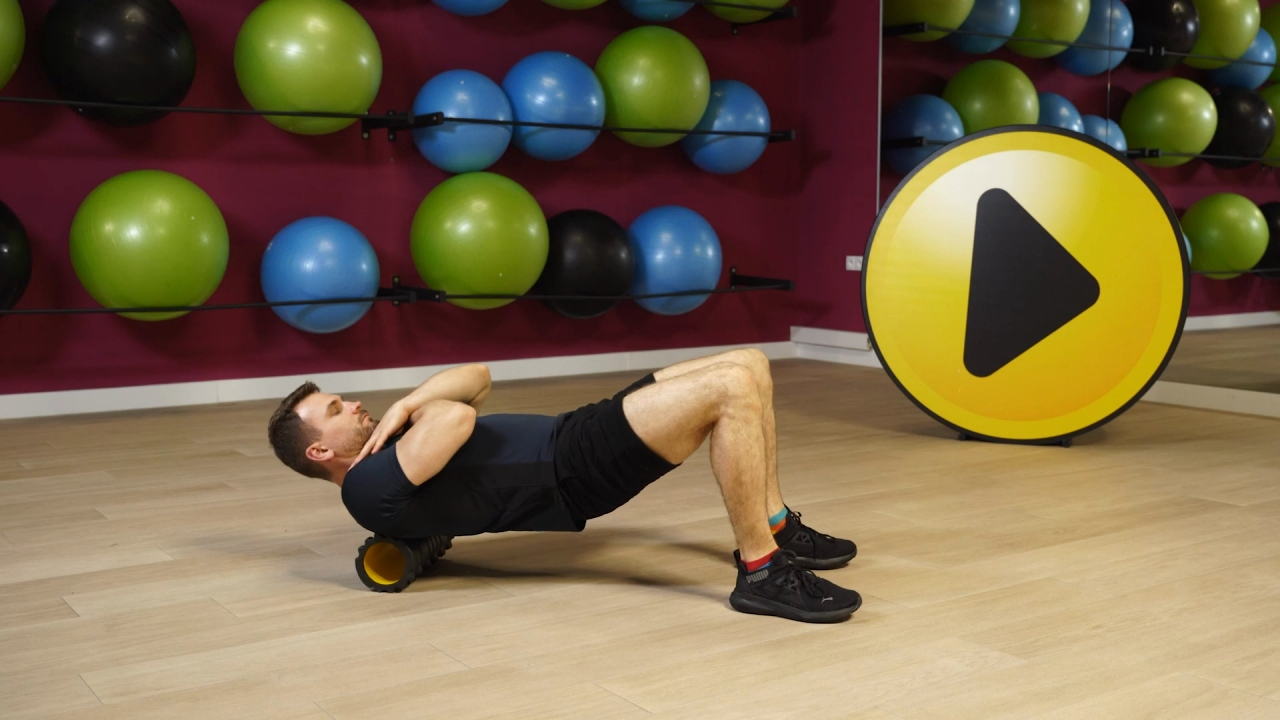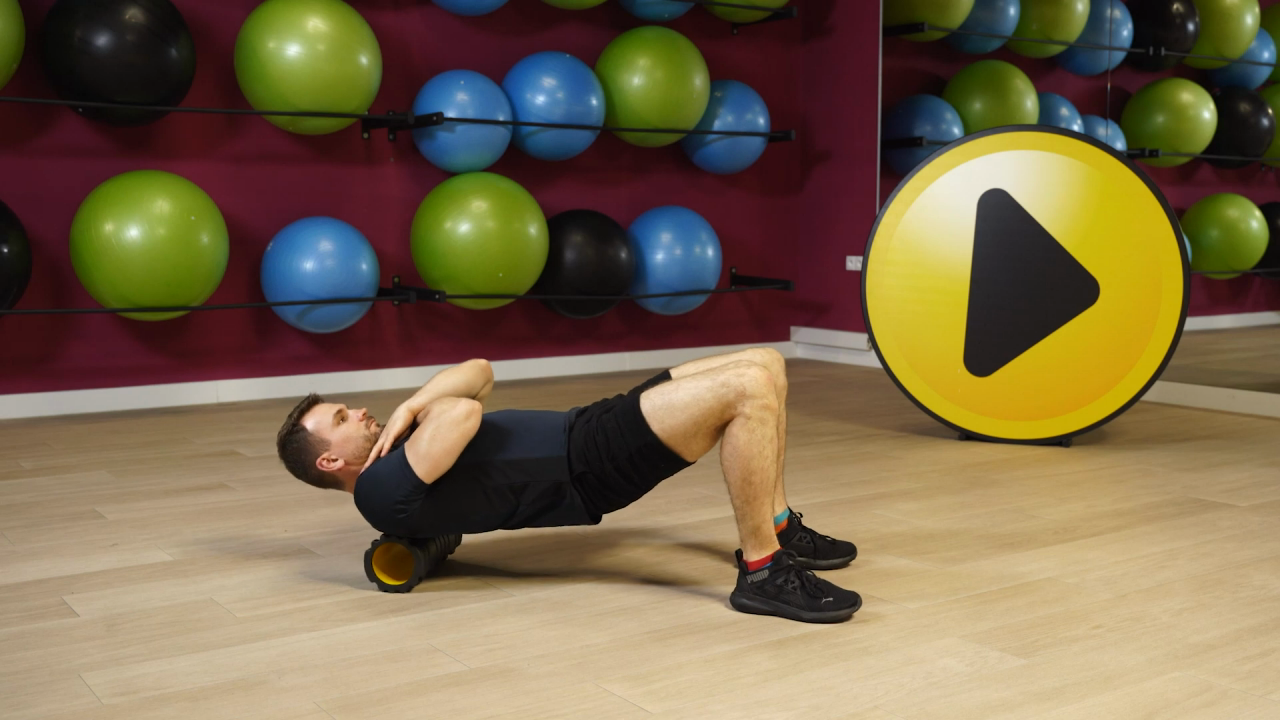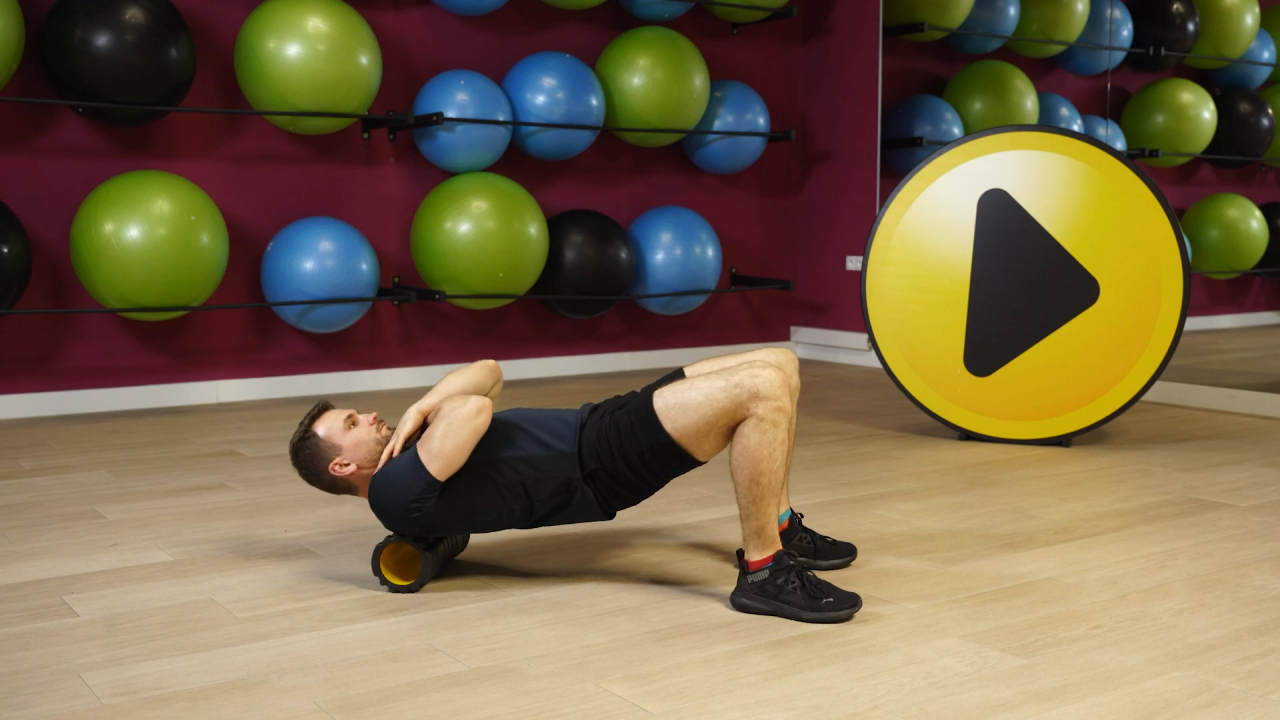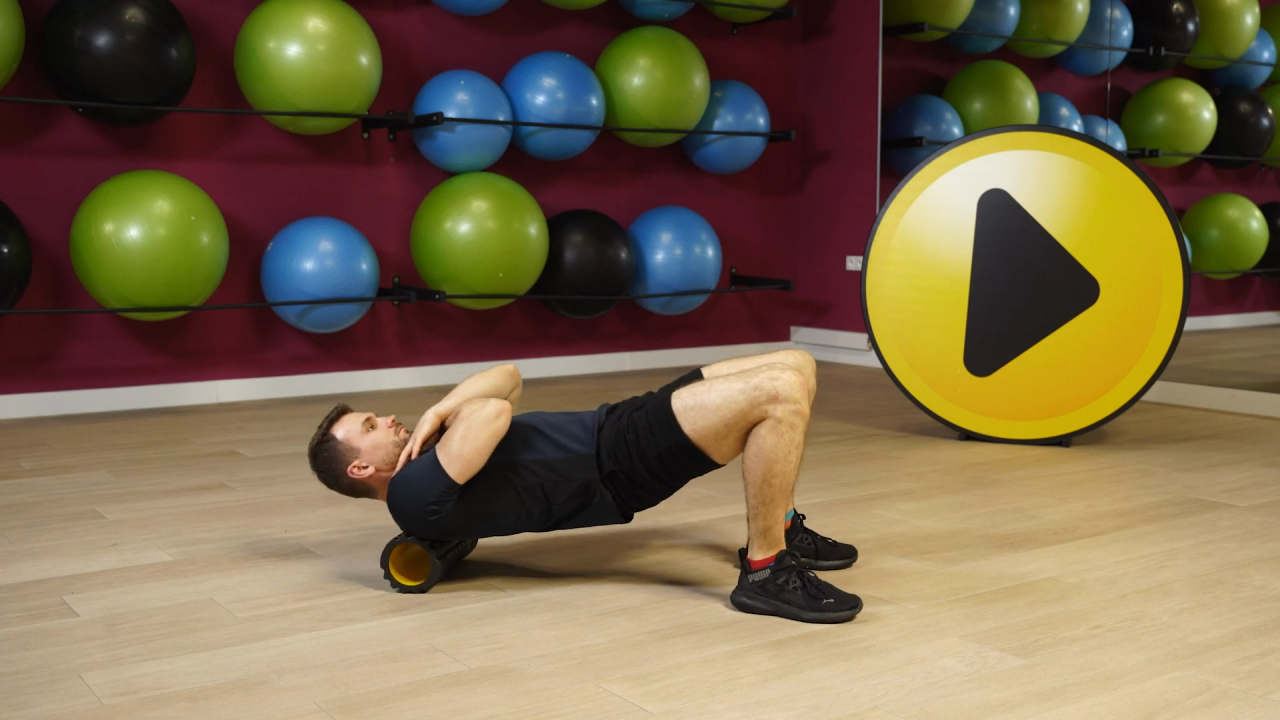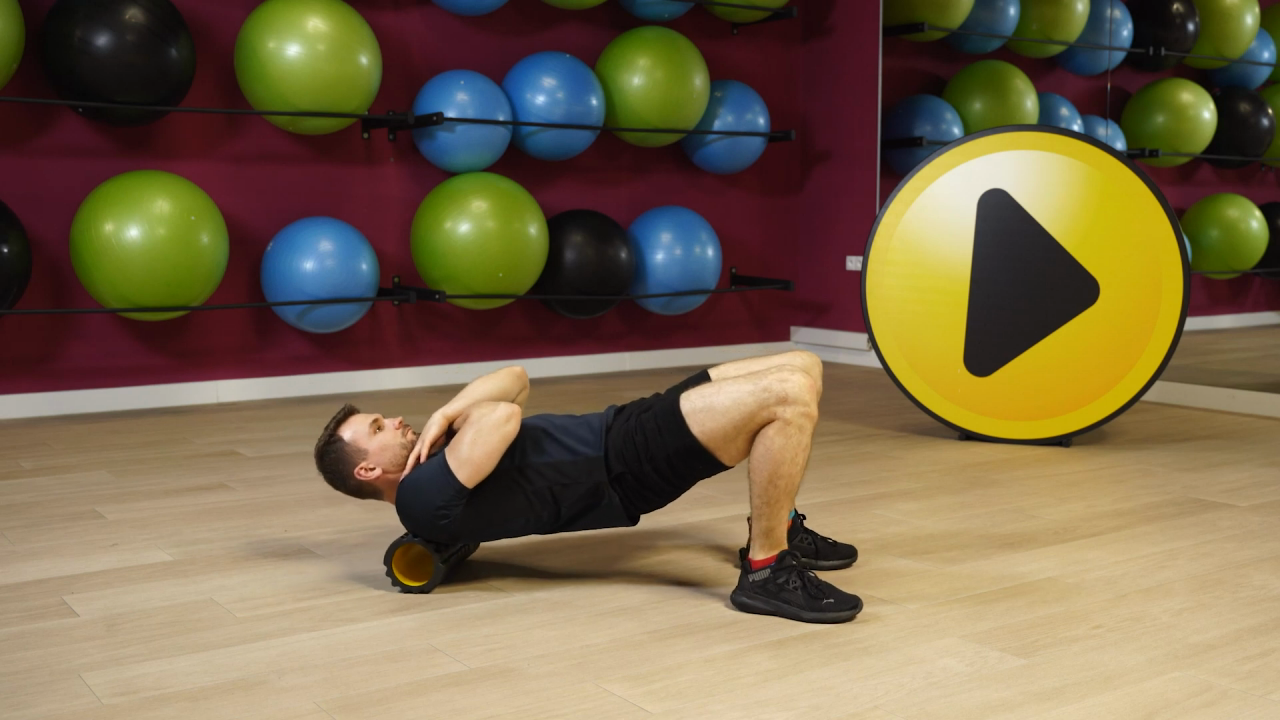
dt=0.3s
person 1, frame 1
left shoulder: (395, 445)
right shoulder: (370, 489)
left elbow: (477, 376)
right elbow: (457, 419)
left wrist: (405, 405)
right wrist: (417, 410)
left hip: (575, 438)
right hip: (574, 472)
left knee: (749, 366)
right knee: (733, 389)
left ankle: (776, 527)
right ankle: (762, 571)
person 1, frame 2
left shoulder: (400, 450)
right shoulder: (384, 491)
left elbow: (478, 372)
right elbow: (465, 413)
left wrist: (410, 407)
right wrist: (420, 409)
left hip: (587, 433)
right hip: (587, 467)
left knee: (764, 365)
right knee: (749, 390)
left ankle: (778, 528)
right ankle: (763, 570)
person 1, frame 3
left shoulder: (414, 449)
right shoulder: (396, 492)
left elbow: (488, 373)
right elbow: (473, 408)
left wrist: (420, 408)
right wrist: (428, 412)
left hip: (601, 428)
right hip: (600, 464)
left knee: (779, 365)
right knee: (764, 391)
left ankle: (780, 529)
right ankle: (764, 572)
person 1, frame 4
left shoulder: (431, 453)
right shoulder: (416, 494)
left elbow: (507, 376)
right elbow: (494, 412)
left wrist: (438, 412)
right wrist: (447, 414)
left hip: (617, 428)
right hip: (616, 466)
left knee: (794, 366)
right knee: (780, 393)
left ankle: (781, 530)
right ankle: (766, 571)
person 1, frame 5
left shoulder: (440, 454)
right shoulder: (426, 497)
left elbow: (515, 379)
right elbow: (503, 416)
left wrist: (446, 413)
right wrist: (457, 416)
left hip: (624, 431)
right hip: (625, 467)
left knee: (801, 367)
right knee: (789, 396)
left ankle: (781, 531)
right ankle: (766, 571)
